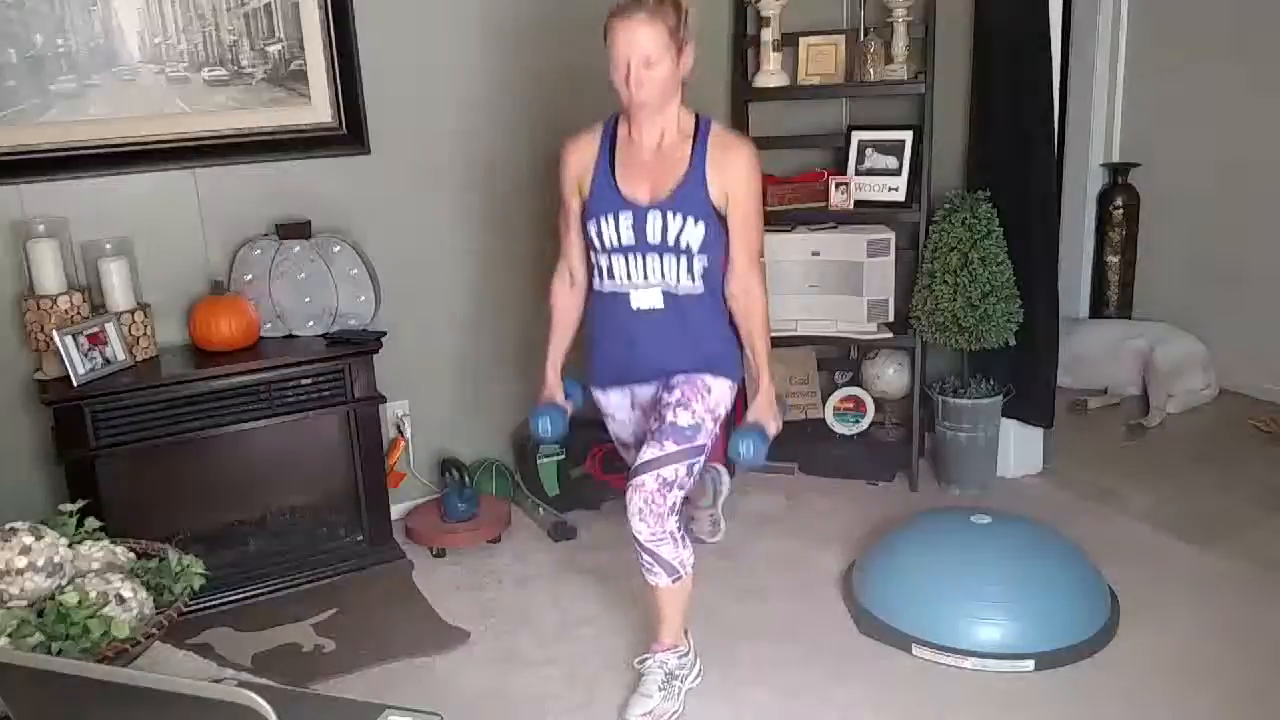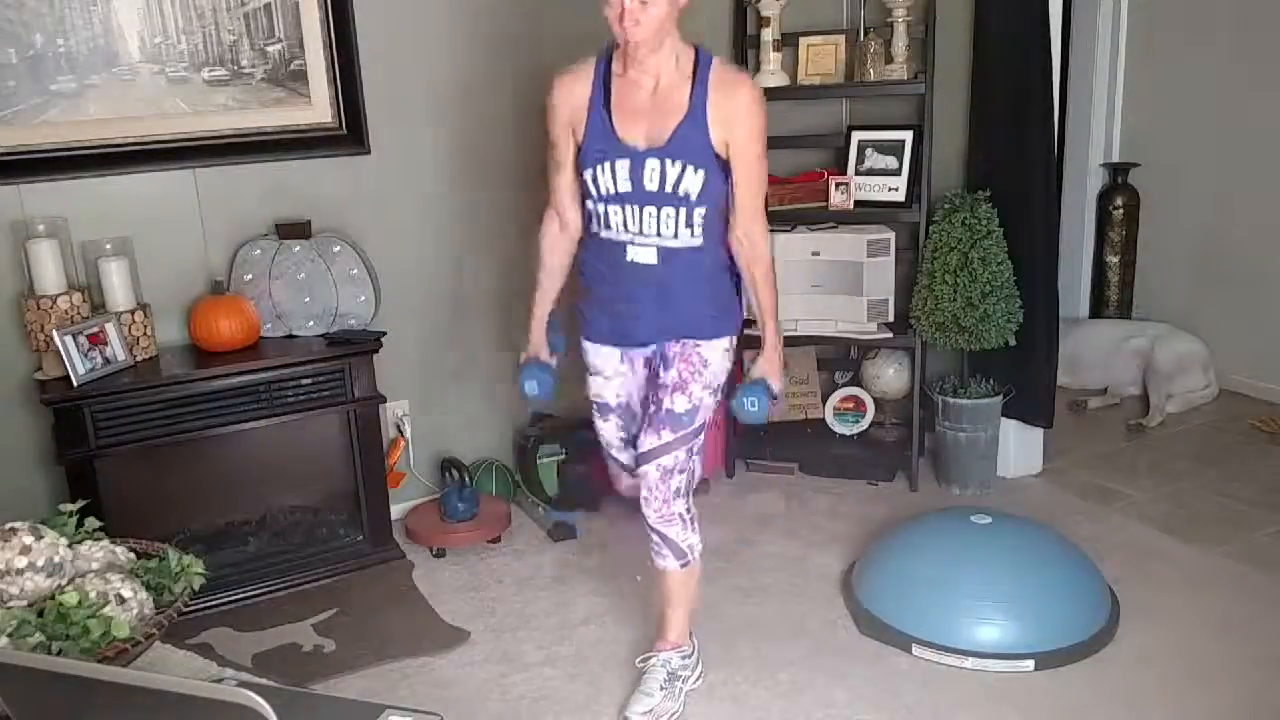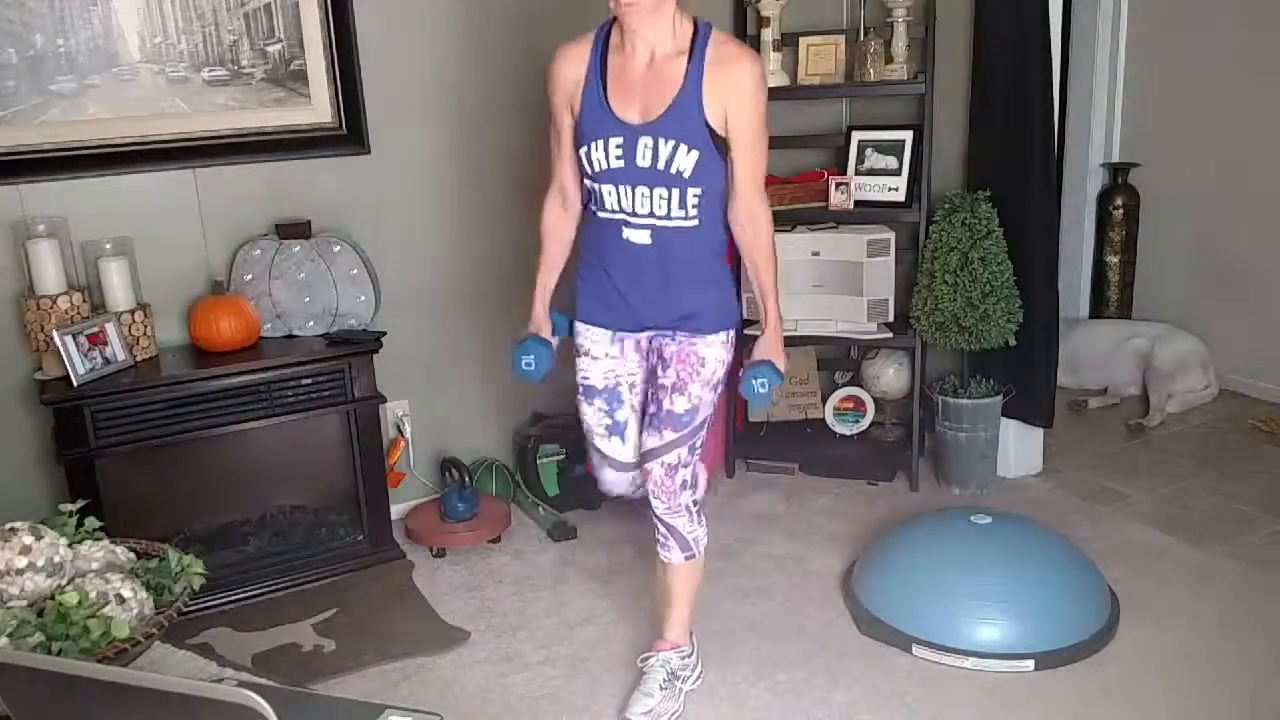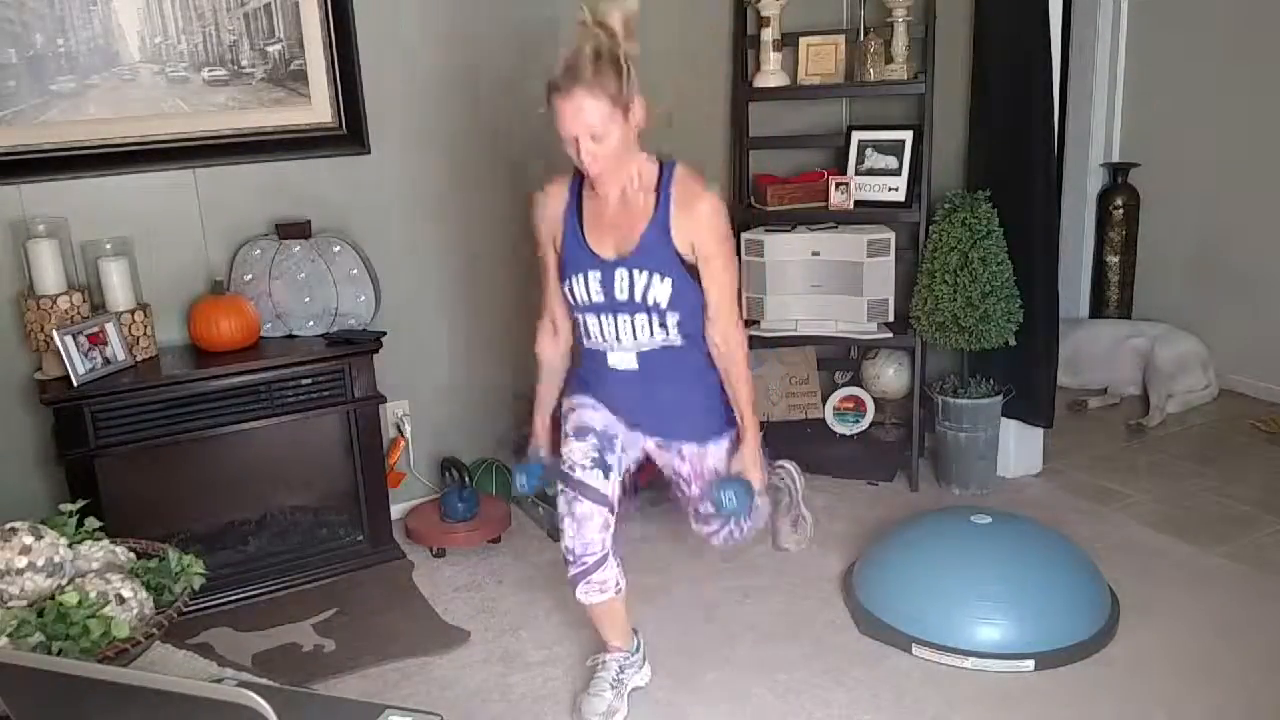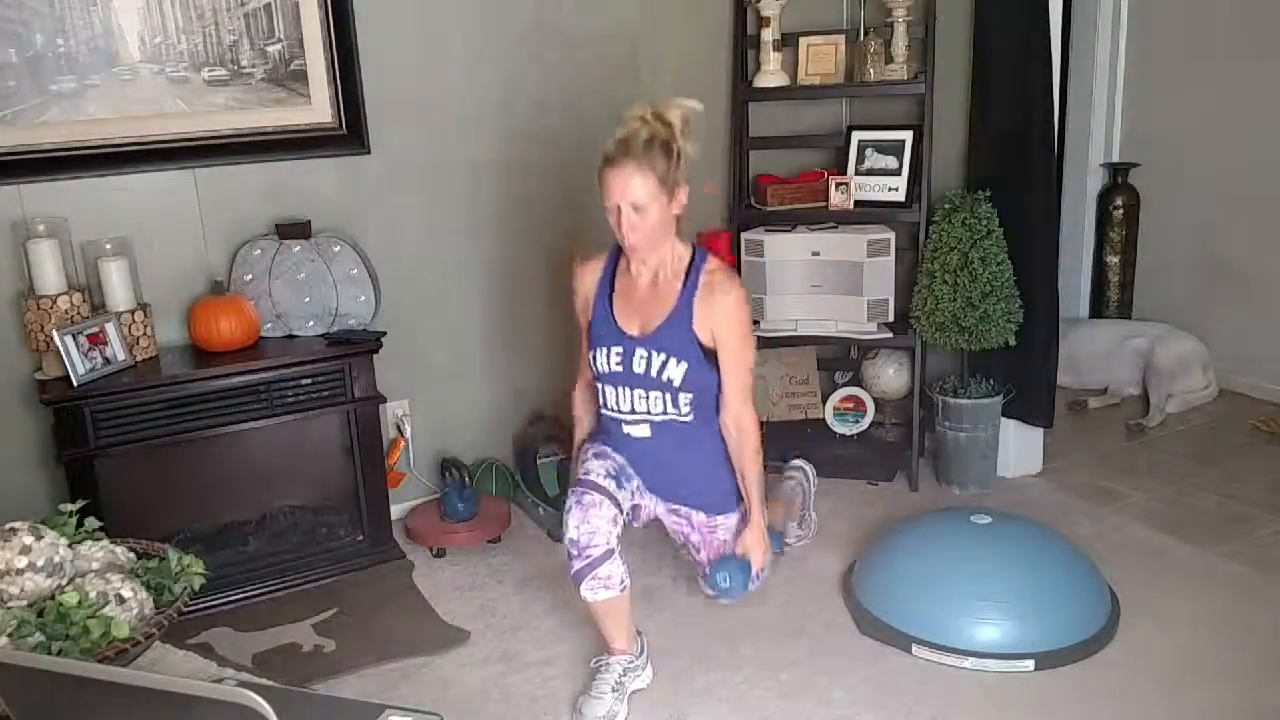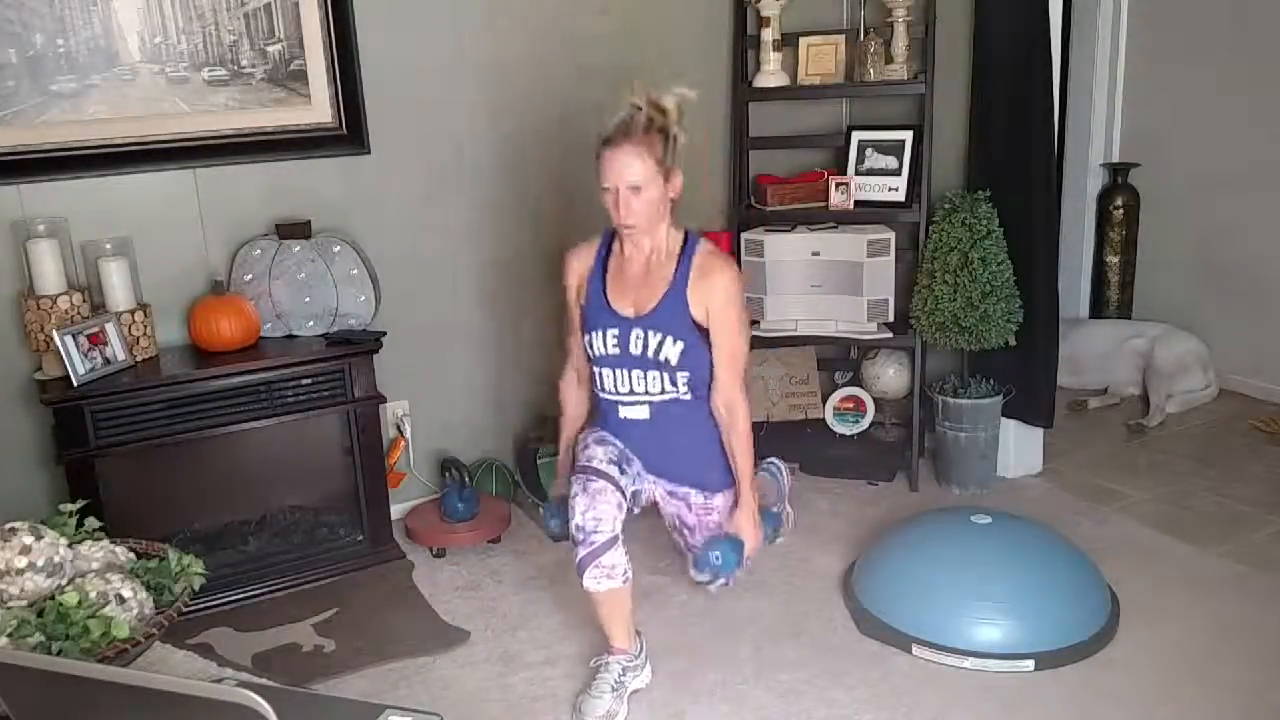
dt=0.7s
person 1, frame 1
left shoulder: (726, 157)
right shoulder: (582, 157)
left elbow: (744, 282)
right elbow: (571, 276)
left wrist: (763, 387)
right wrist: (551, 371)
left hip: (698, 367)
right hip: (615, 367)
left knee: (649, 501)
right knee: (654, 480)
left ankle: (673, 654)
right ankle: (699, 480)
person 1, frame 2
left shoulder: (728, 93)
right shoulder: (573, 91)
left elbow: (749, 226)
right elbow: (561, 216)
left wrist: (771, 339)
right wrist: (537, 319)
left hip: (697, 327)
right hip: (608, 325)
left knee: (660, 486)
right knee: (619, 469)
left ankle: (676, 647)
person 1, frame 3
left shoulder: (729, 65)
right shoulder: (574, 64)
left elbow: (749, 206)
right elbow: (561, 193)
left wrist: (771, 325)
right wrist: (541, 303)
left hip: (696, 326)
right hip: (603, 316)
left knee: (667, 483)
right knee: (613, 472)
left ankle: (675, 649)
right ankle: (683, 475)
person 1, frame 4
left shoulder: (693, 205)
right shoulder: (554, 204)
left elbow: (724, 327)
right elbow: (555, 321)
left wrist: (746, 437)
right wrist: (541, 422)
left hip: (686, 409)
right hip: (600, 404)
left knee: (720, 521)
right knee: (581, 521)
left ankle: (780, 489)
right ankle: (621, 657)
person 1, frame 5
left shoulder: (716, 293)
right shoulder: (590, 278)
left elbow: (738, 410)
right elbow: (588, 384)
left wrist: (756, 515)
right wrist: (573, 467)
left hip: (698, 473)
right hip: (617, 452)
right knee: (584, 529)
left ankle: (795, 487)
right ankle: (624, 658)
person 1, frame 6
left shoulder: (711, 273)
right shoulder: (584, 266)
left elbow: (729, 393)
right elbow: (578, 367)
left wrist: (748, 497)
right wrist: (561, 458)
left hip: (692, 445)
right hip: (614, 443)
right knee: (590, 524)
left ankle: (769, 487)
right ankle: (624, 660)
